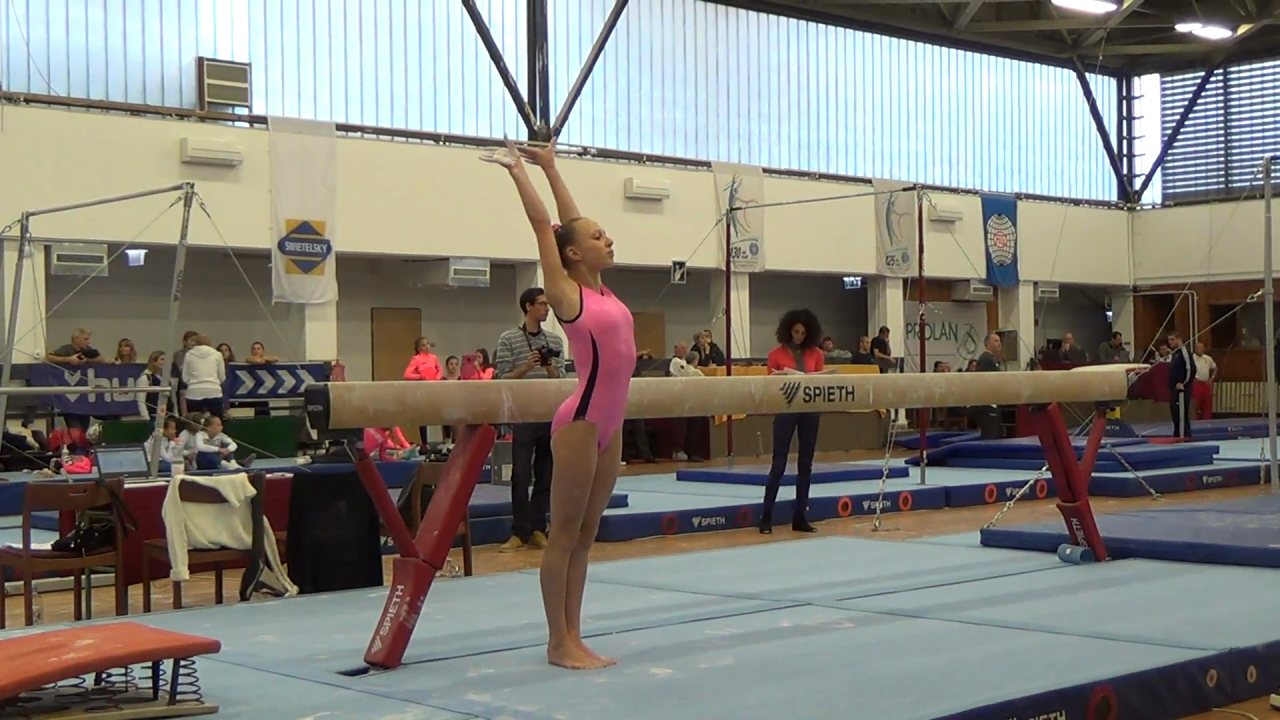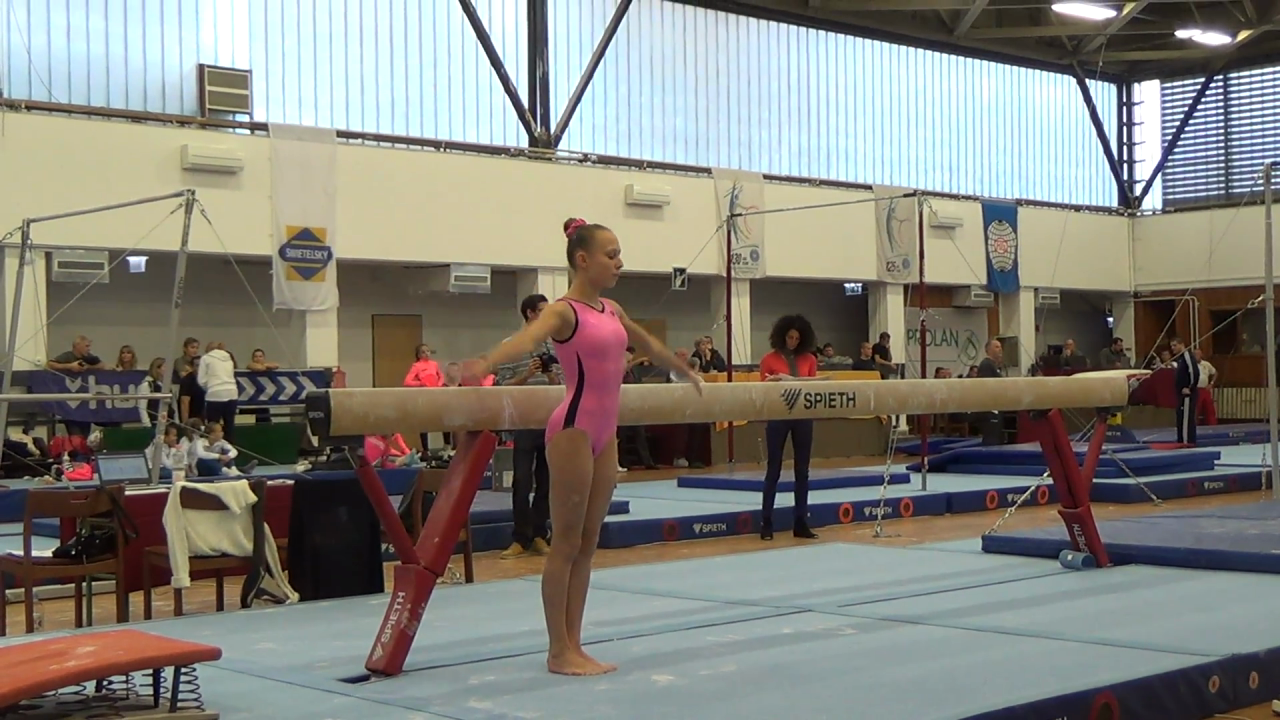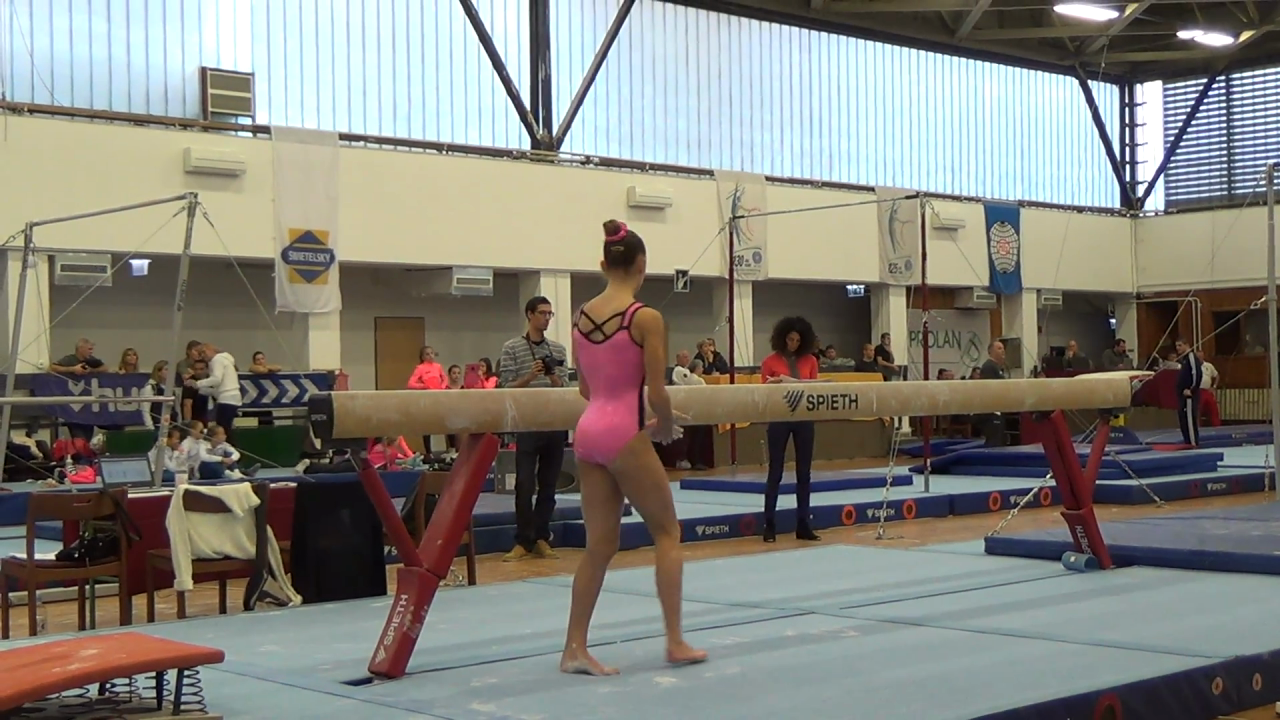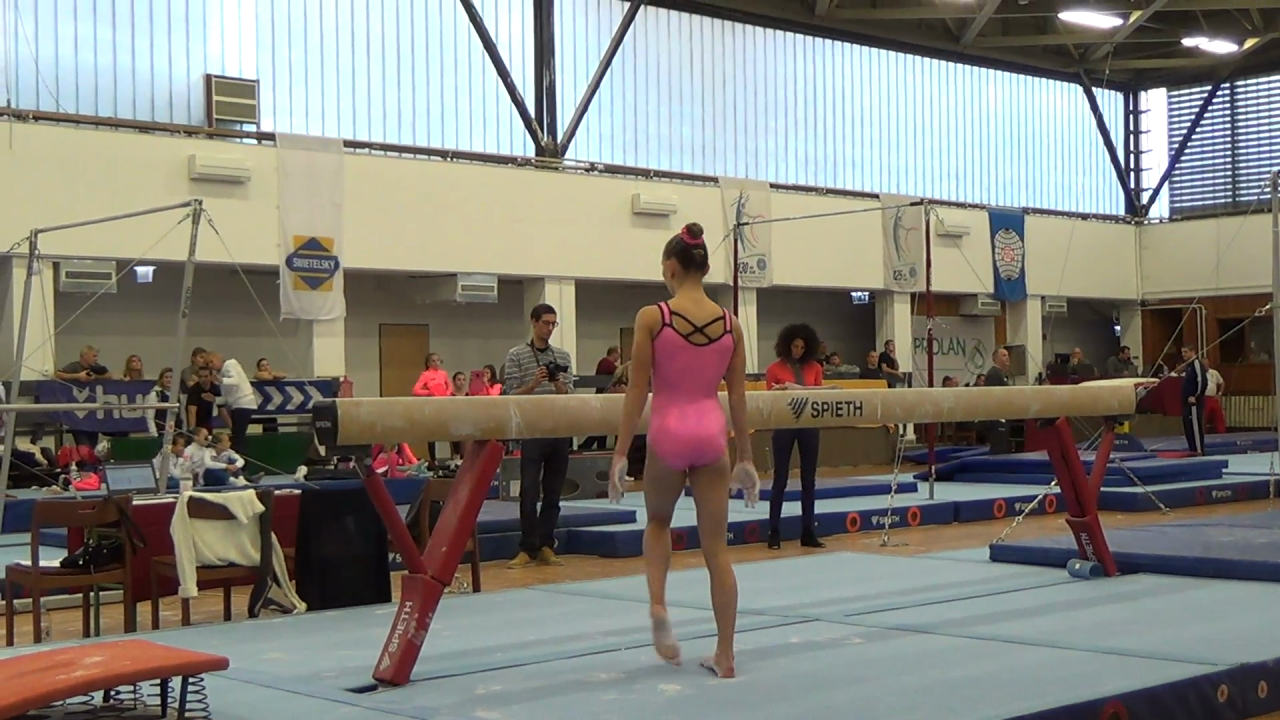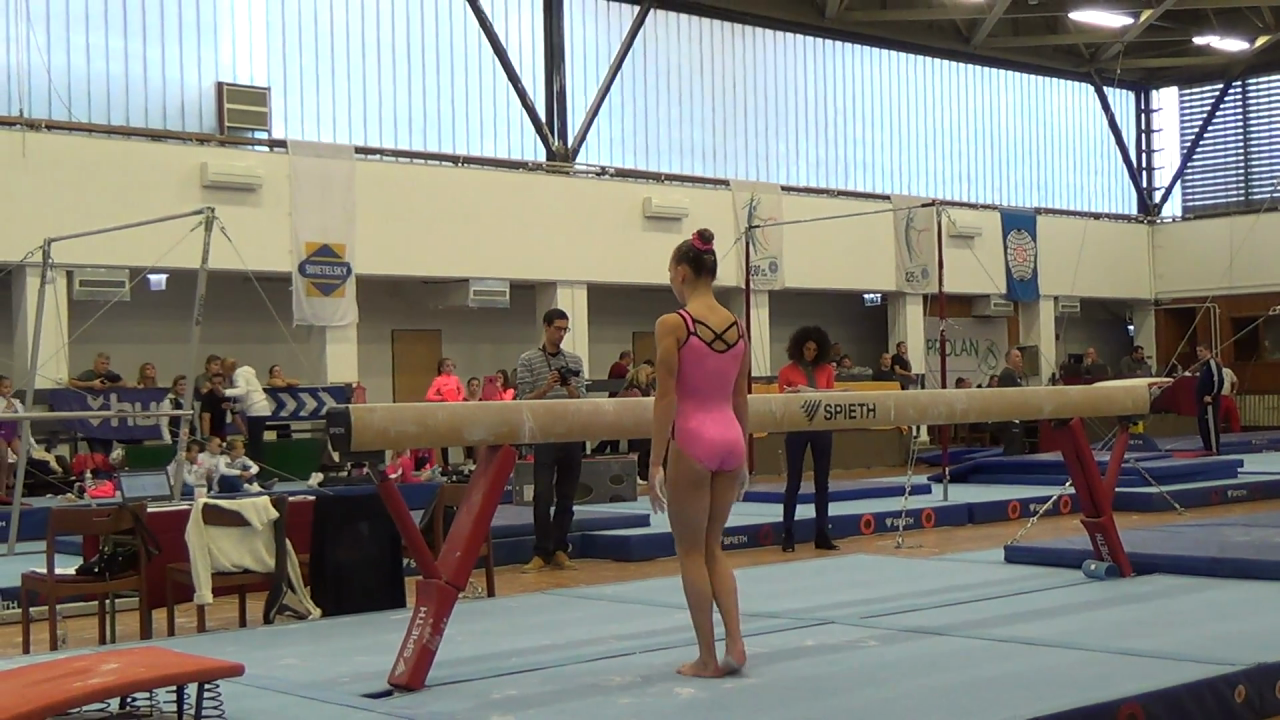
dt=0.5s
person 1, frame 1
left shoulder: (601, 289)
right shoulder: (566, 292)
left elbow: (572, 219)
right elbow: (542, 224)
left wrist: (550, 166)
right wrist: (517, 169)
left hip: (610, 426)
right hip: (580, 422)
left knee: (585, 537)
right knee: (563, 536)
left ankle: (573, 638)
right ankle: (560, 642)
person 1, frame 2
left shoulder: (611, 310)
right shoulder: (562, 311)
left elbow: (651, 346)
right elbow: (525, 339)
left wrist: (685, 368)
right wrist: (485, 363)
left hip: (604, 435)
right hip: (574, 432)
left knee: (586, 543)
right knee: (567, 544)
left ankle: (572, 644)
right ankle: (560, 650)
person 1, frame 3
left shoulder: (581, 315)
right shoulder: (646, 318)
right elbow: (657, 391)
right wrist: (664, 423)
left hip: (589, 432)
right hip: (624, 436)
left knee: (600, 545)
right knee: (667, 532)
left ankle: (575, 647)
right ankle: (675, 641)
person 1, frame 4
left shoulder: (651, 317)
right shoulder: (729, 323)
left elbow: (637, 390)
right elbow: (738, 396)
left wrist: (620, 452)
right wrist: (745, 456)
left hip: (668, 434)
right hip: (712, 435)
left knee: (658, 522)
right knee: (715, 548)
left ankle: (659, 610)
right ankle: (724, 654)
person 1, frame 5
left shoulder: (672, 325)
right shoulder: (737, 326)
left elbow: (666, 399)
right elbow: (741, 399)
left wrist: (656, 463)
right wrist: (742, 459)
left hip: (693, 441)
right hip: (730, 439)
left knee: (691, 552)
right knee: (714, 548)
left ankle: (707, 657)
right ankle: (734, 644)
person 2, frame 1
left shoulder: (555, 340)
right shoulder: (508, 339)
left elbow: (561, 380)
right elbow: (502, 379)
left wrist: (552, 371)
right wrist: (526, 368)
left knee: (545, 476)
right knee: (521, 476)
left ankle: (538, 529)
right ankle: (520, 531)
person 2, frame 2
left shoulder: (556, 347)
left elbow: (562, 387)
right elbow: (503, 386)
left wrist: (553, 376)
right wrist: (527, 375)
left knee: (545, 482)
right knee: (522, 483)
left ankle: (539, 536)
right ankle: (521, 538)
person 2, frame 3
left shoulder: (558, 349)
right shoulder: (512, 348)
left elbow: (565, 389)
right elbow: (506, 388)
left wrist: (554, 378)
right wrist: (529, 377)
left knee: (548, 485)
right knee: (524, 486)
left ankle: (541, 539)
right ankle: (524, 541)
person 2, frame 4
left shoulder: (563, 356)
right shoulder: (516, 355)
left elbow: (570, 396)
right elbow: (511, 395)
left wrist: (559, 385)
right wrist: (534, 384)
left knee: (553, 492)
right knee: (529, 492)
left ankle: (546, 546)
right ankle: (528, 548)
person 2, frame 5
left shoulder: (575, 360)
right shoulder: (528, 360)
left elbow: (582, 400)
right elbow: (523, 400)
left wrist: (570, 389)
right wrist: (546, 388)
left knee: (566, 497)
right knee: (543, 497)
left ankle: (560, 550)
right ankle: (542, 552)
person 3, frame 1
left shoulder: (816, 353)
right shoulder: (776, 355)
right wrist: (779, 377)
left hip: (810, 411)
right hip: (786, 411)
left knee: (805, 465)
right knee: (778, 464)
left ankle: (799, 516)
right ankle: (766, 516)
person 3, frame 2
left shoulder: (809, 359)
right shoulder: (769, 360)
right wrist: (772, 382)
left hip: (803, 416)
right hip: (778, 416)
left knee: (802, 470)
right knee: (774, 470)
left ankle: (801, 523)
right ankle: (766, 523)
person 3, frame 3
left shoulder: (810, 360)
right shoulder: (770, 362)
right wrist: (773, 384)
left hip: (804, 418)
right hip: (779, 418)
left knee: (804, 472)
right knee: (775, 472)
left ankle: (803, 525)
right ankle: (769, 525)
person 3, frame 4
left shoulder: (814, 368)
right shoulder: (775, 369)
right wrist: (778, 391)
left hip: (809, 425)
right hip: (784, 426)
left knee: (808, 480)
right knee: (780, 479)
left ankle: (808, 532)
right ankle: (774, 532)
person 3, frame 5
left shoulder: (826, 370)
right shoulder: (787, 371)
right wrist: (791, 394)
left hip: (822, 428)
right hip: (797, 428)
left knee: (822, 482)
right knee: (794, 482)
left ankle: (822, 534)
right ankle: (788, 535)
